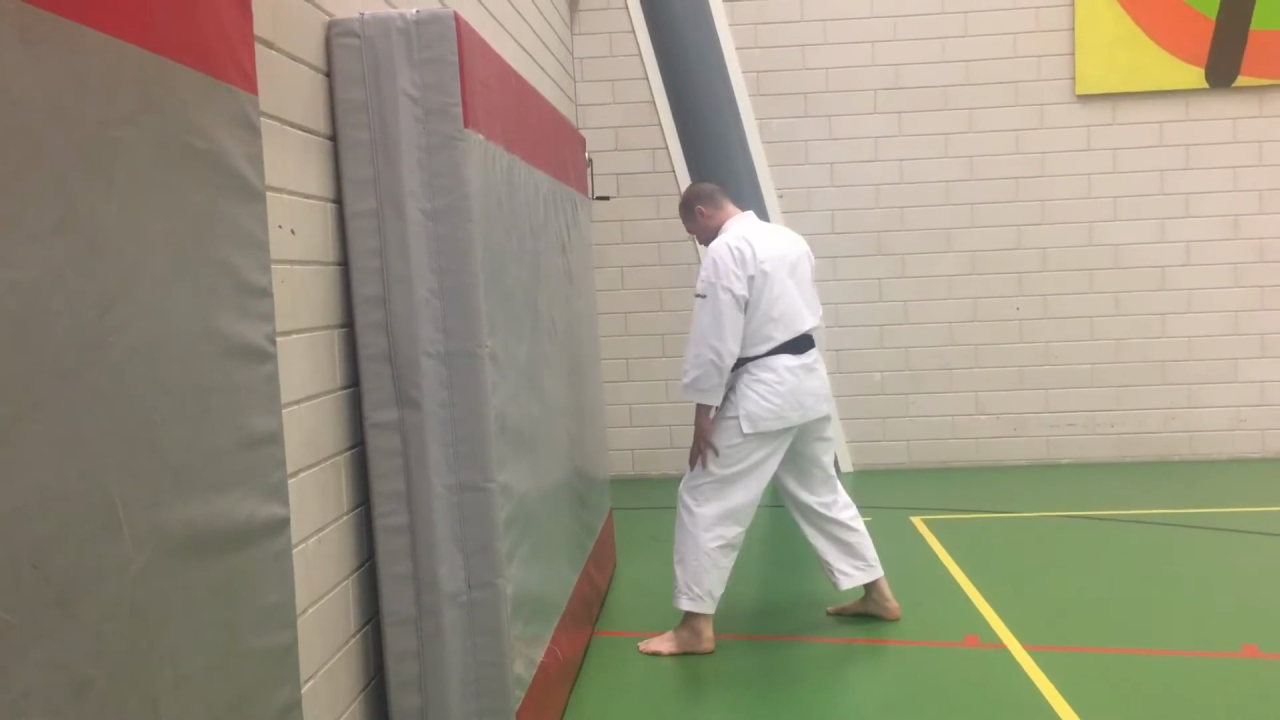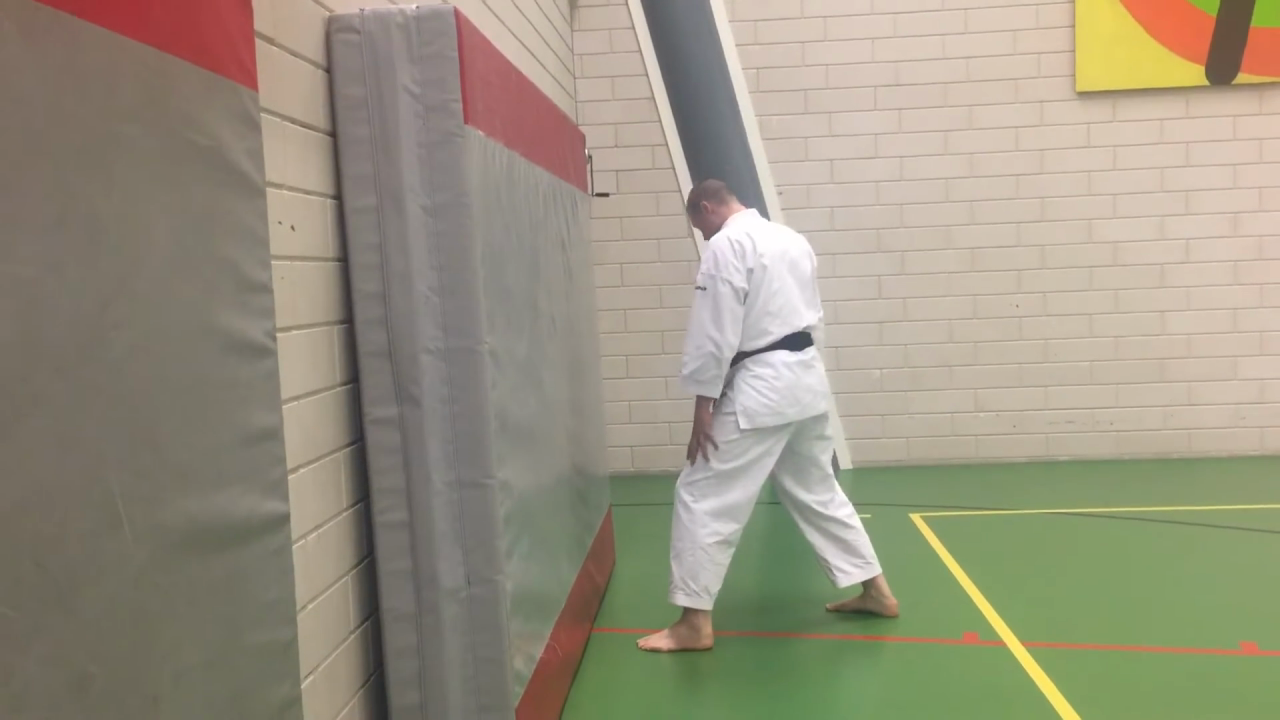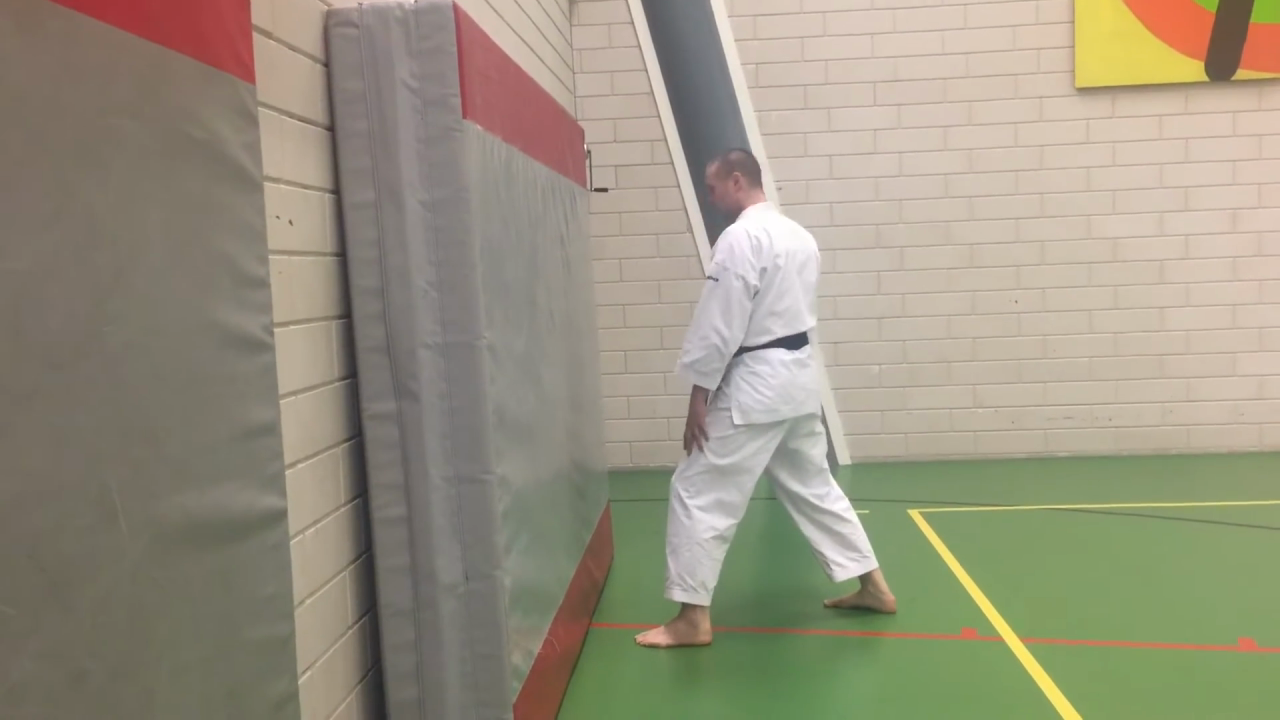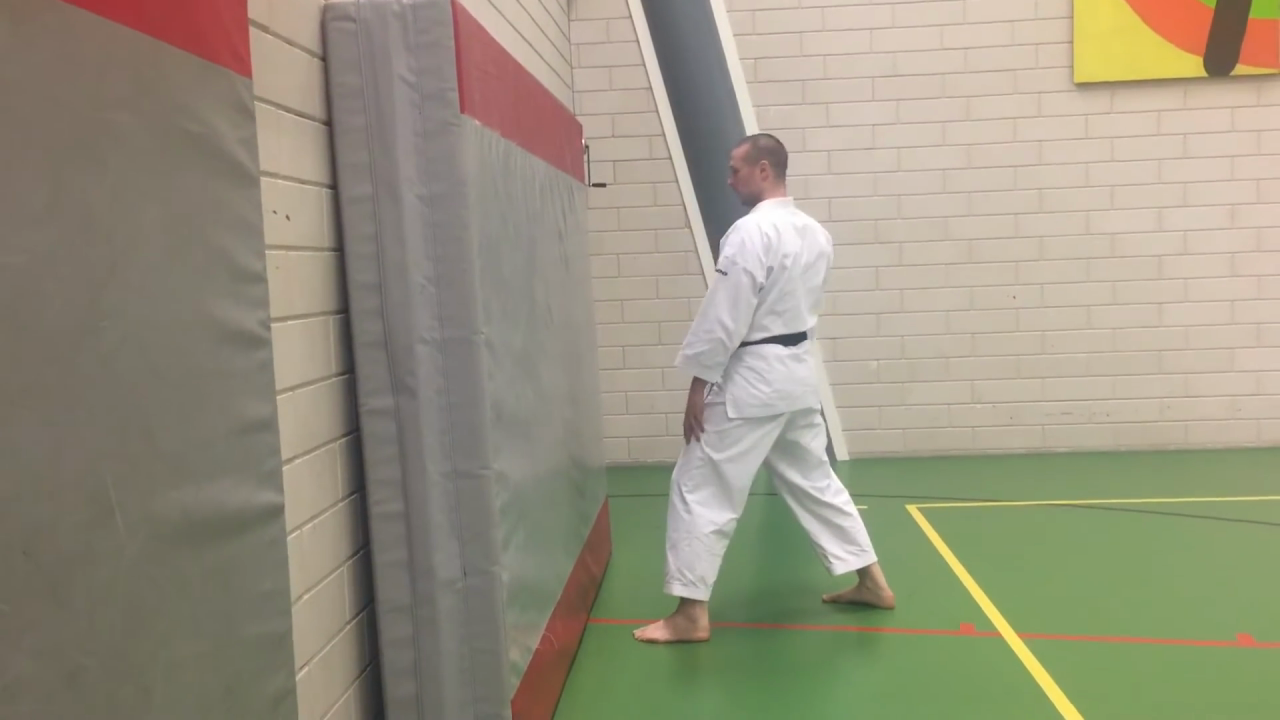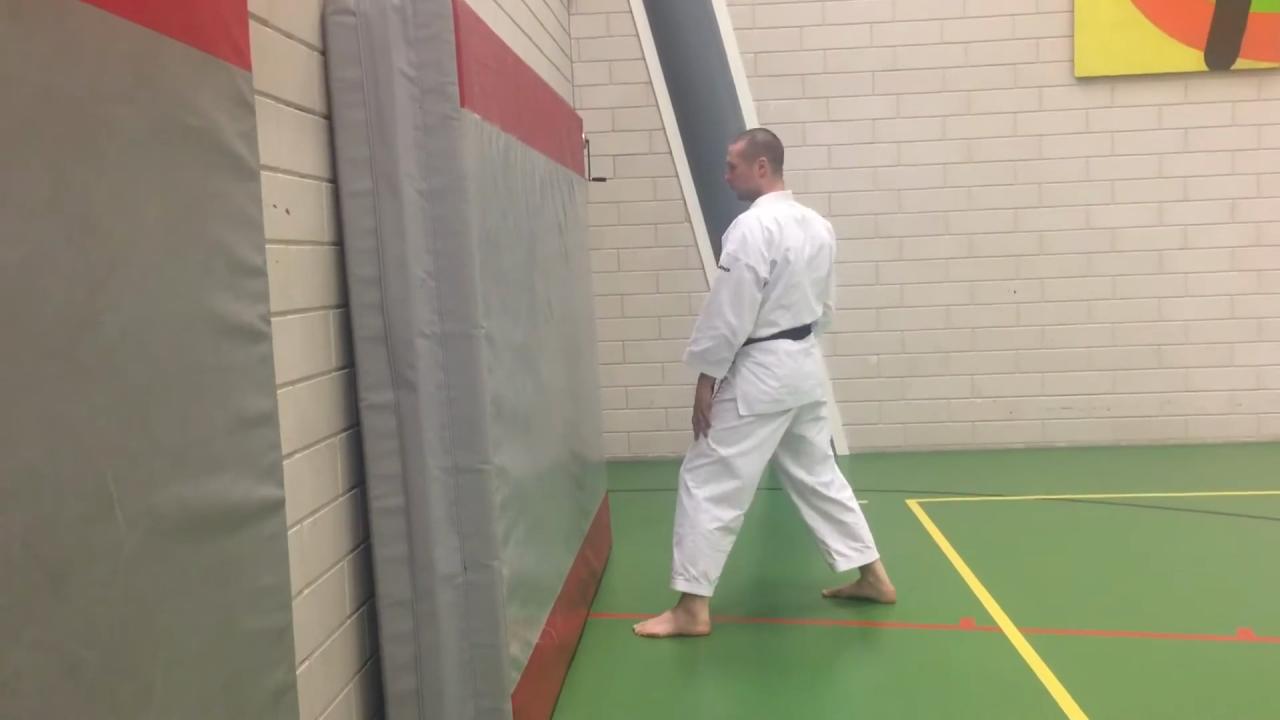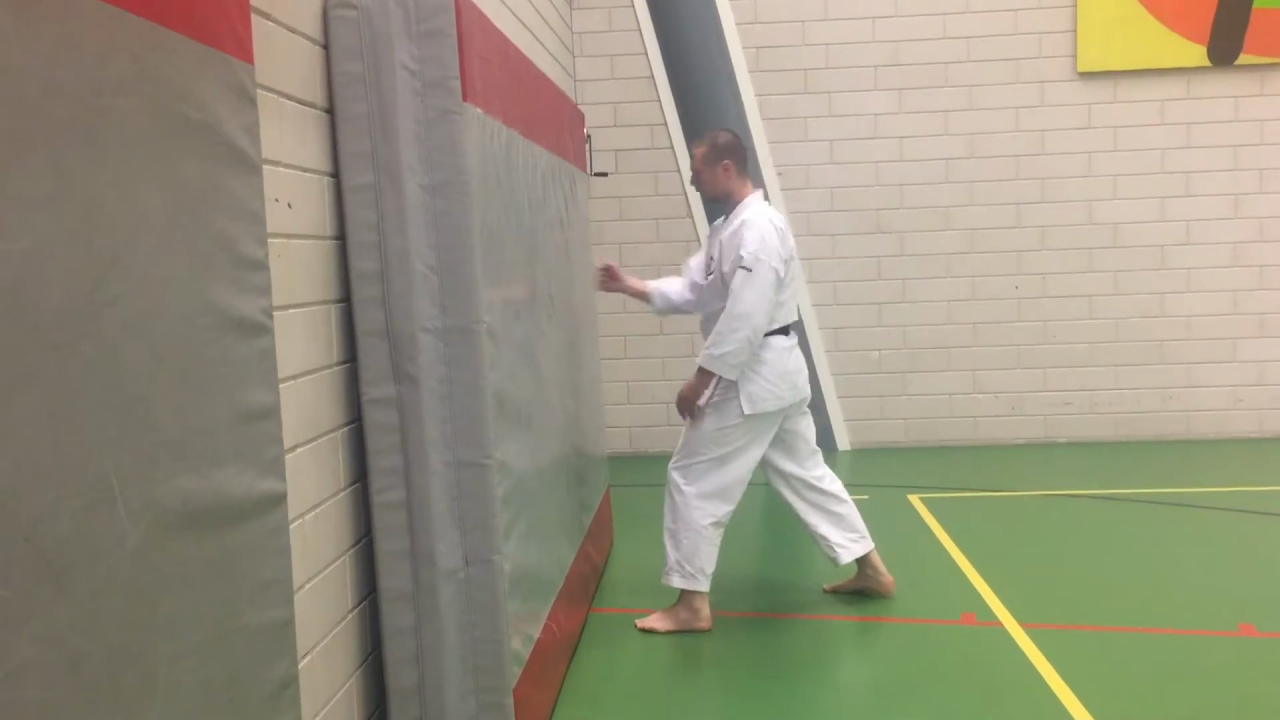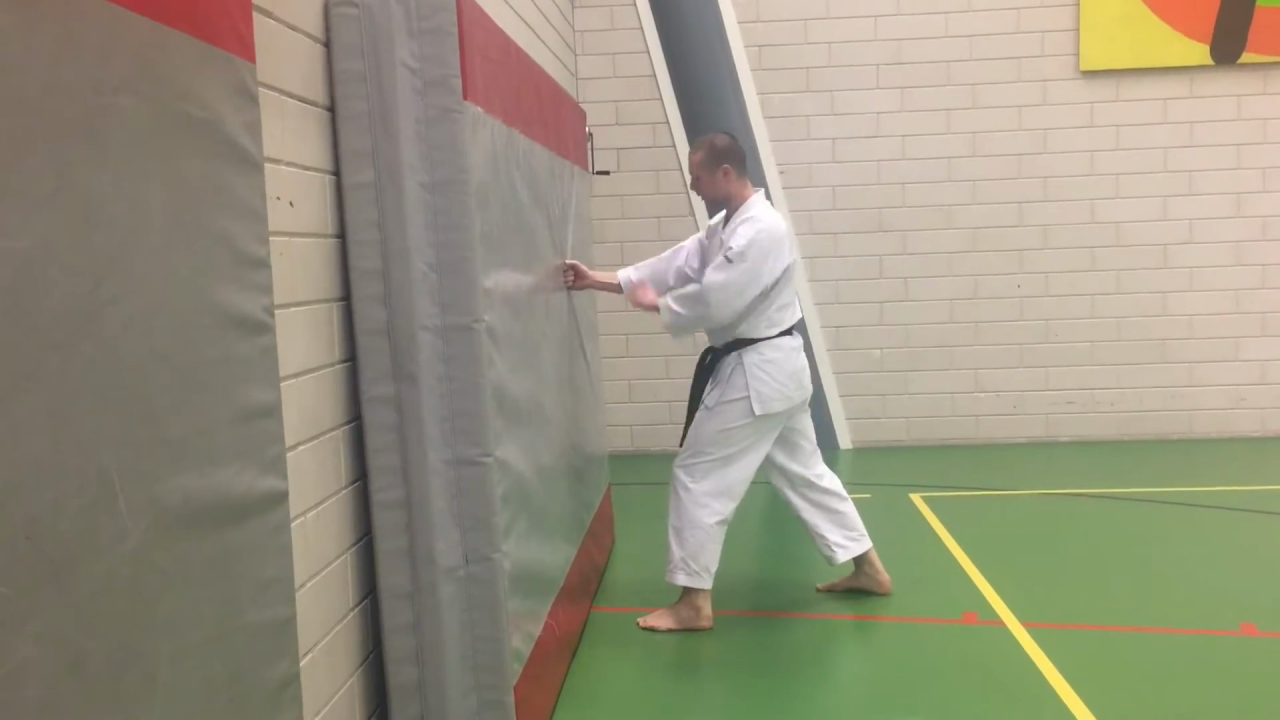
dt=0.3s
person 1, frame 1
left shoulder: (725, 251)
right shoulder: (789, 239)
left elbow: (714, 342)
left wrist: (703, 415)
left hip: (763, 390)
right hip: (808, 379)
left knee: (706, 501)
right knee: (821, 493)
left ankle: (696, 625)
right ankle: (878, 593)
person 1, frame 2
left shoulder: (727, 244)
right shoulder: (791, 238)
left elbow: (714, 334)
left wrist: (703, 407)
left hip: (761, 387)
right hip: (806, 377)
left knee: (703, 498)
right knee: (818, 491)
left ankle: (694, 622)
right ankle: (875, 590)
person 1, frame 3
left shoulder: (740, 237)
right shoulder: (800, 236)
left elbow: (717, 325)
left wrist: (698, 395)
left hip: (755, 383)
right hip: (798, 375)
left knee: (699, 492)
right knee: (813, 485)
left ankle: (693, 617)
right ankle: (873, 586)
person 1, frame 4
left shoulder: (751, 232)
right shoulder: (816, 233)
left elbow: (722, 318)
left wrist: (698, 386)
left hip: (751, 378)
right hip: (797, 373)
left knee: (700, 488)
right knee: (814, 481)
left ankle: (690, 613)
right ankle: (871, 581)
person 1, frame 5
left shoulder: (752, 227)
right shoulder: (817, 225)
left elbow: (727, 314)
left wrist: (705, 382)
left hip: (759, 374)
right hip: (804, 367)
left knee: (707, 484)
right knee: (819, 477)
left ankle: (692, 607)
right ankle: (872, 576)
person 1, frame 6
left shoulder: (757, 227)
right shoulder: (731, 225)
left elbow: (749, 316)
right elbow: (699, 286)
left wrist: (703, 376)
right wrist: (634, 287)
left hip: (755, 376)
right hip: (778, 370)
left knee: (693, 477)
right knee: (805, 471)
left ankle: (692, 604)
right ankle: (870, 568)
person 1, frame 7
left shoulder: (760, 229)
right shoulder: (727, 225)
left elbow: (712, 300)
right elbow: (676, 265)
left wrist: (657, 305)
right wrist: (597, 280)
left hip: (756, 373)
right hip: (776, 368)
left knee: (698, 476)
right knee: (804, 472)
left ankle: (693, 602)
right ankle: (867, 567)
